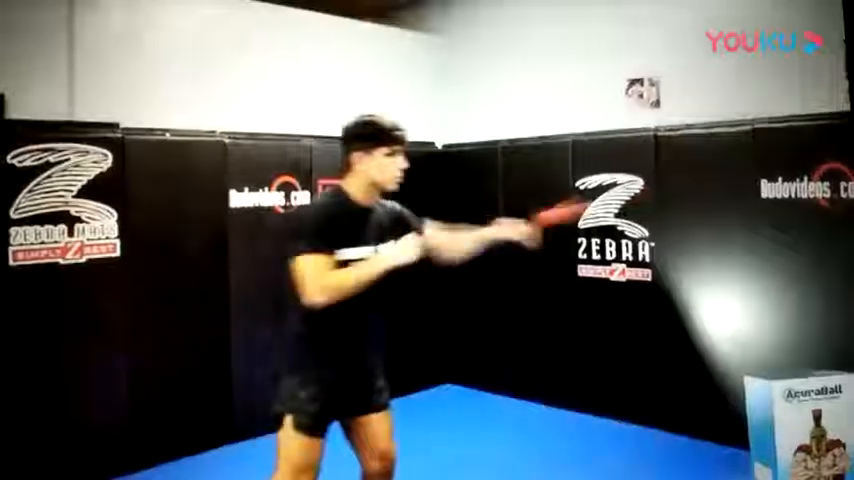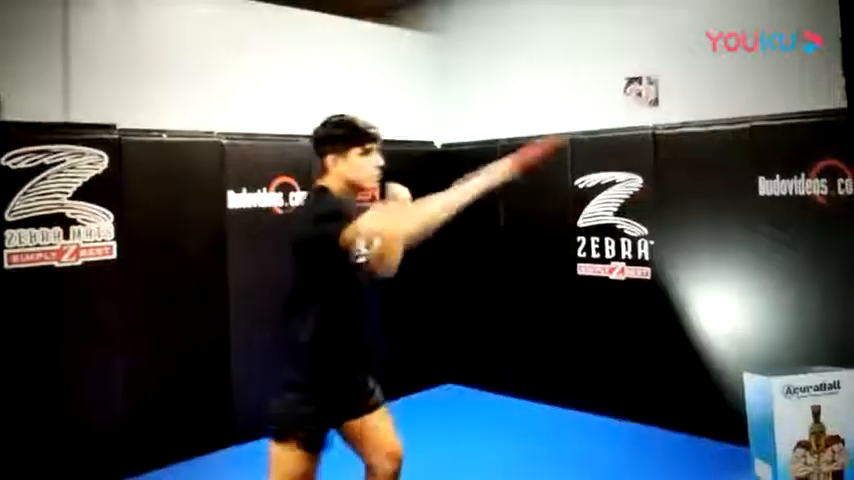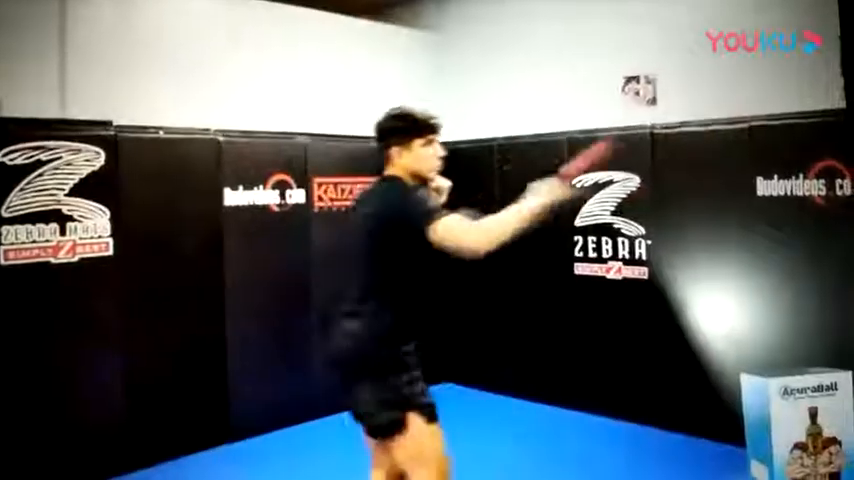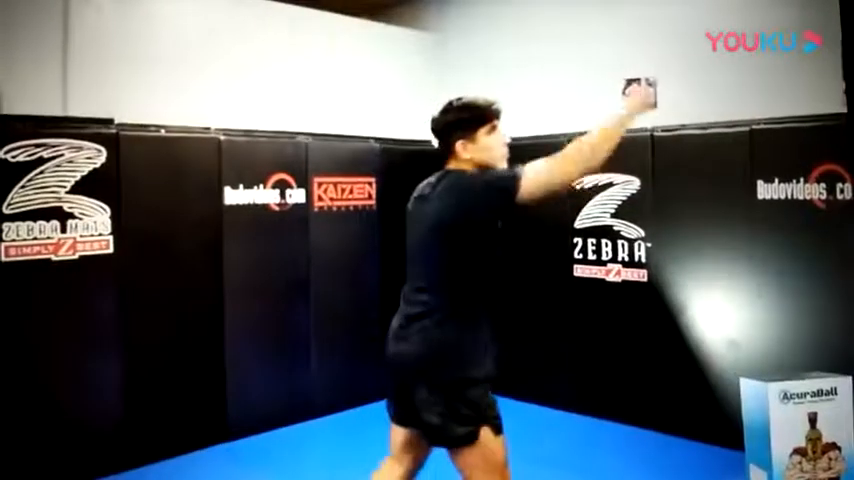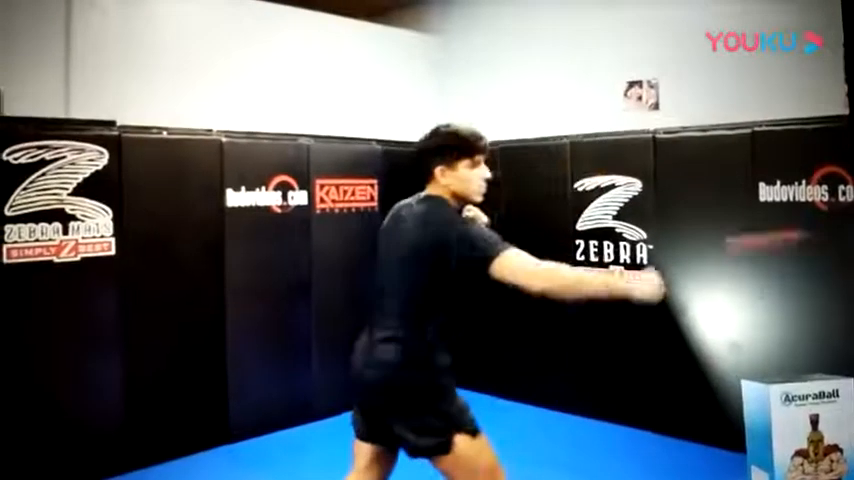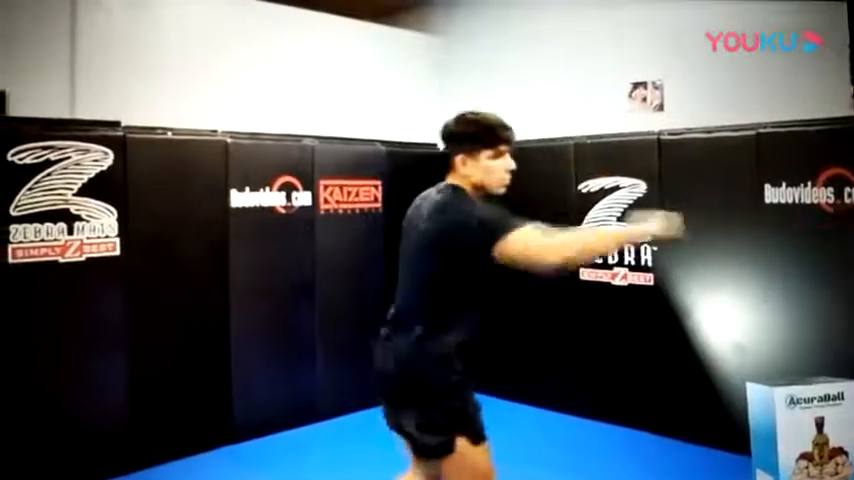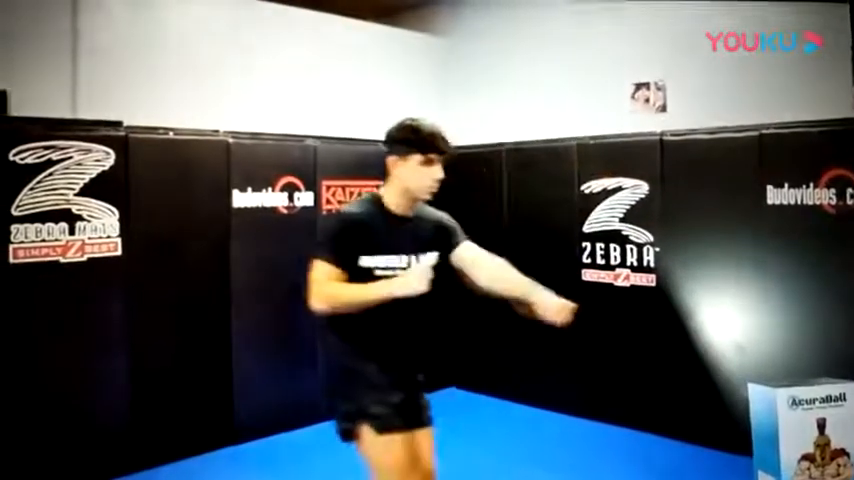
dt=0.5s
person 1, frame 1
left shoulder: (390, 216)
right shoulder: (320, 215)
left elbow: (448, 246)
right elbow: (316, 291)
left wrist: (499, 231)
right wrist: (387, 259)
left hip: (363, 364)
right hip: (313, 367)
person 1, frame 2
left shoulder: (350, 212)
right shoulder: (321, 213)
left elbow: (383, 268)
right elbow: (405, 224)
left wrist: (395, 210)
right wrist: (484, 180)
left hip: (350, 368)
right hip: (308, 374)
person 1, frame 3
left shoulder: (373, 197)
right shoulder: (405, 200)
right elbow: (475, 240)
left wrist: (430, 207)
right wrist: (536, 200)
left hip: (362, 344)
right hip: (382, 353)
person 1, frame 4
left shoulder: (427, 192)
right shoulder: (478, 190)
right elbow: (566, 167)
right wrist: (629, 110)
left hip: (409, 346)
right hip: (449, 358)
person 1, frame 5
left shoulder: (399, 214)
right shoulder: (452, 230)
right elbow: (537, 276)
right wrist: (629, 286)
left hip: (371, 367)
right hip: (414, 378)
person 1, frame 6
left shoulder: (431, 203)
right shoulder: (465, 215)
right elbow: (553, 251)
left wrist: (490, 246)
right wrist: (642, 228)
left hip: (401, 357)
right hip: (424, 370)
person 1, frame 7
left shoulder: (437, 225)
right shoulder: (351, 222)
left elbow: (486, 267)
right elbow: (320, 298)
left wrist: (539, 295)
right wrist: (396, 285)
left hip: (405, 370)
right hip: (357, 370)
